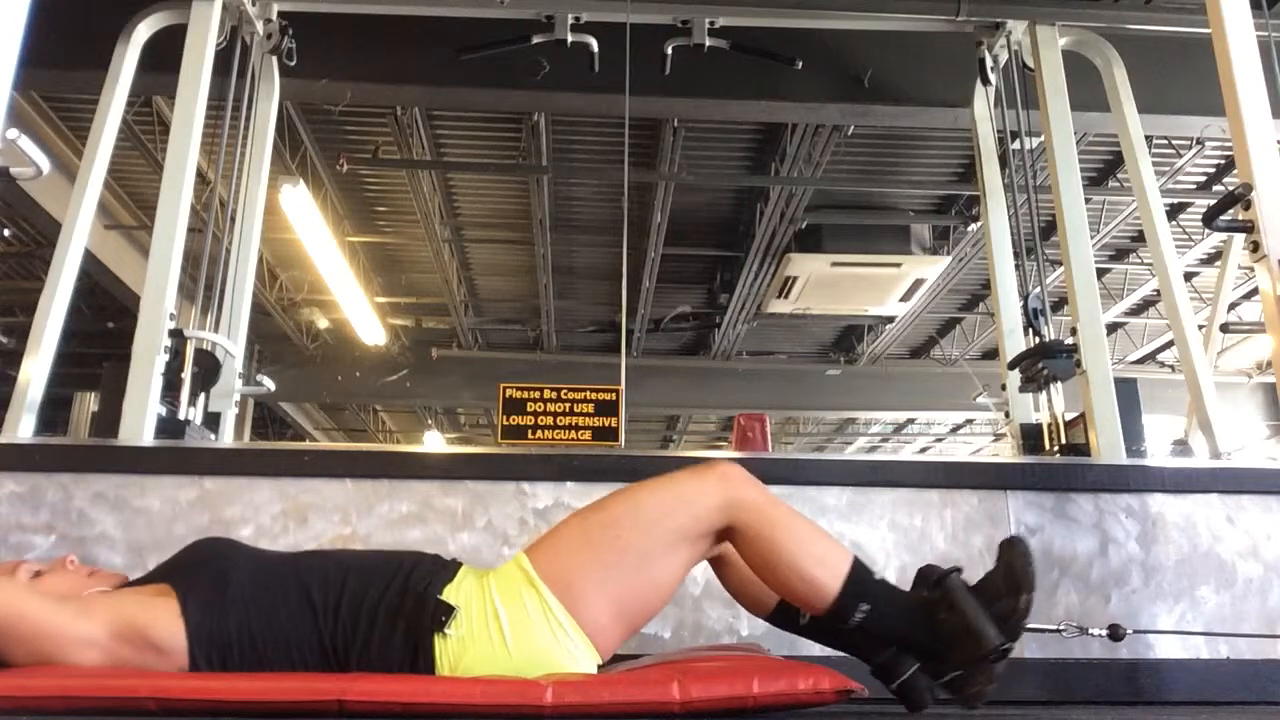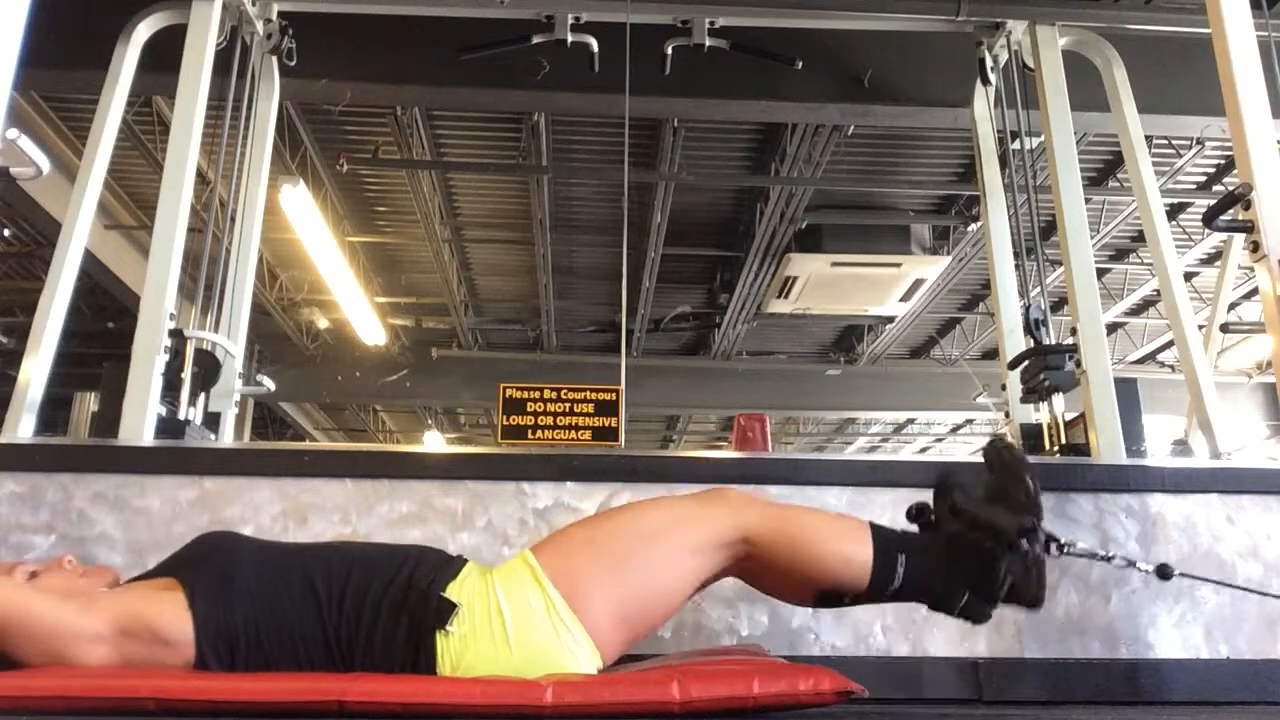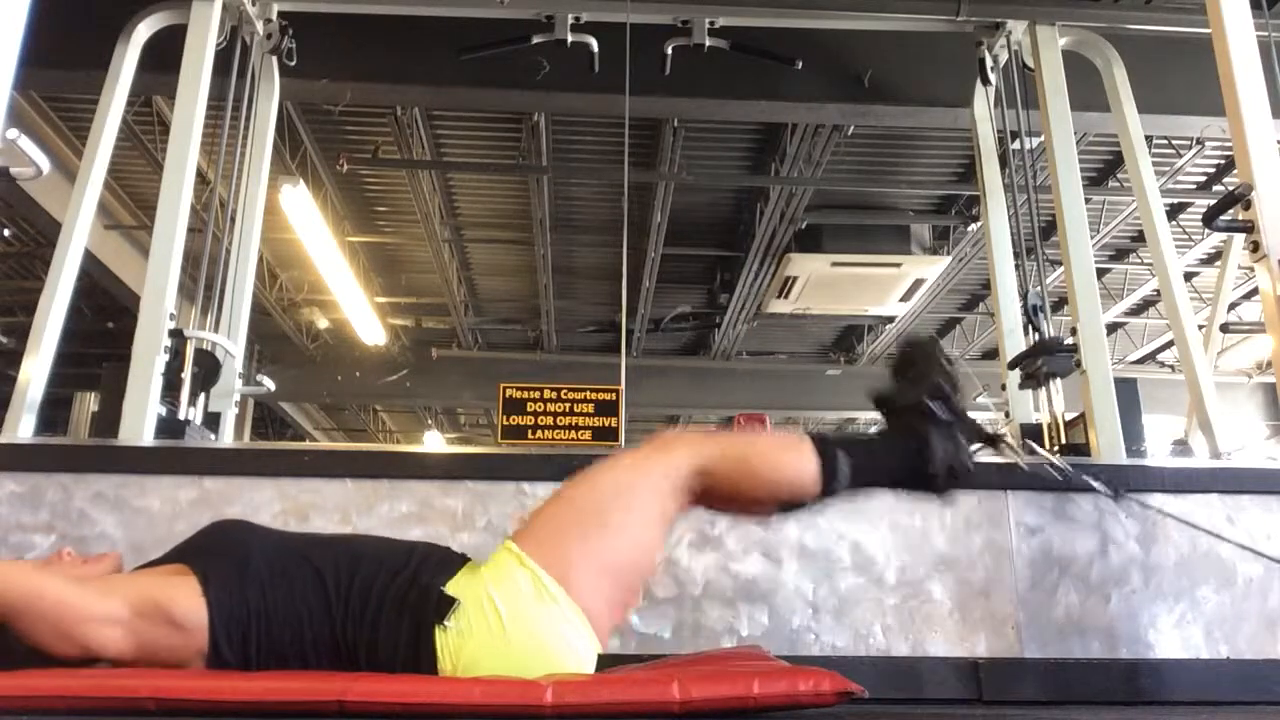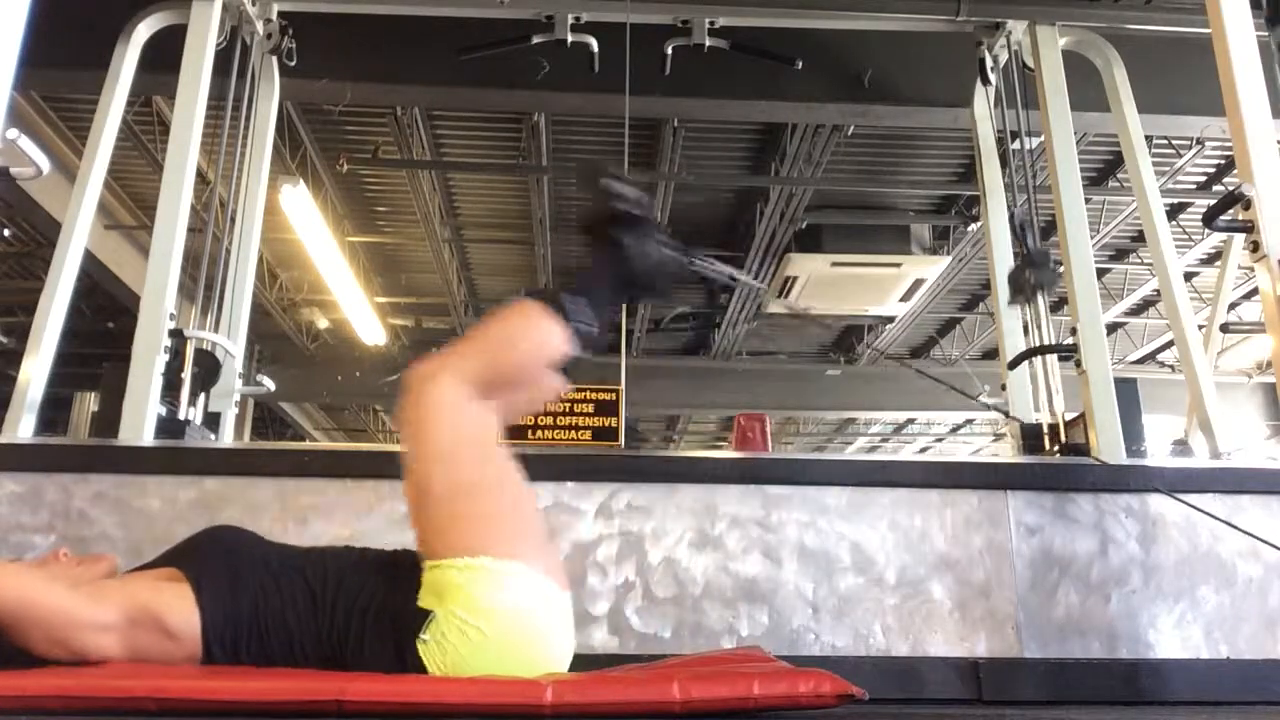
dt=0.4s
person 1, frame 1
left shoulder: (148, 607)
right shoulder: (126, 627)
left hip: (466, 616)
right hip: (482, 637)
left knee: (715, 529)
right knee: (723, 488)
right ankle: (924, 631)
person 1, frame 2
left shoulder: (151, 606)
right shoulder: (136, 624)
left hip: (464, 614)
right hip: (483, 632)
left knee: (725, 532)
right knee: (733, 516)
left ankle: (950, 561)
right ankle: (968, 563)
person 1, frame 3
left shoulder: (159, 603)
right shoulder: (137, 614)
left hip: (466, 621)
right hip: (492, 632)
left knee: (672, 468)
right knee: (678, 454)
left ankle: (903, 449)
right ankle: (900, 453)
person 1, frame 4
left shoulder: (143, 608)
right shoulder: (133, 619)
right hip: (489, 627)
left knee: (458, 409)
right knee: (440, 386)
right ankle: (608, 273)
